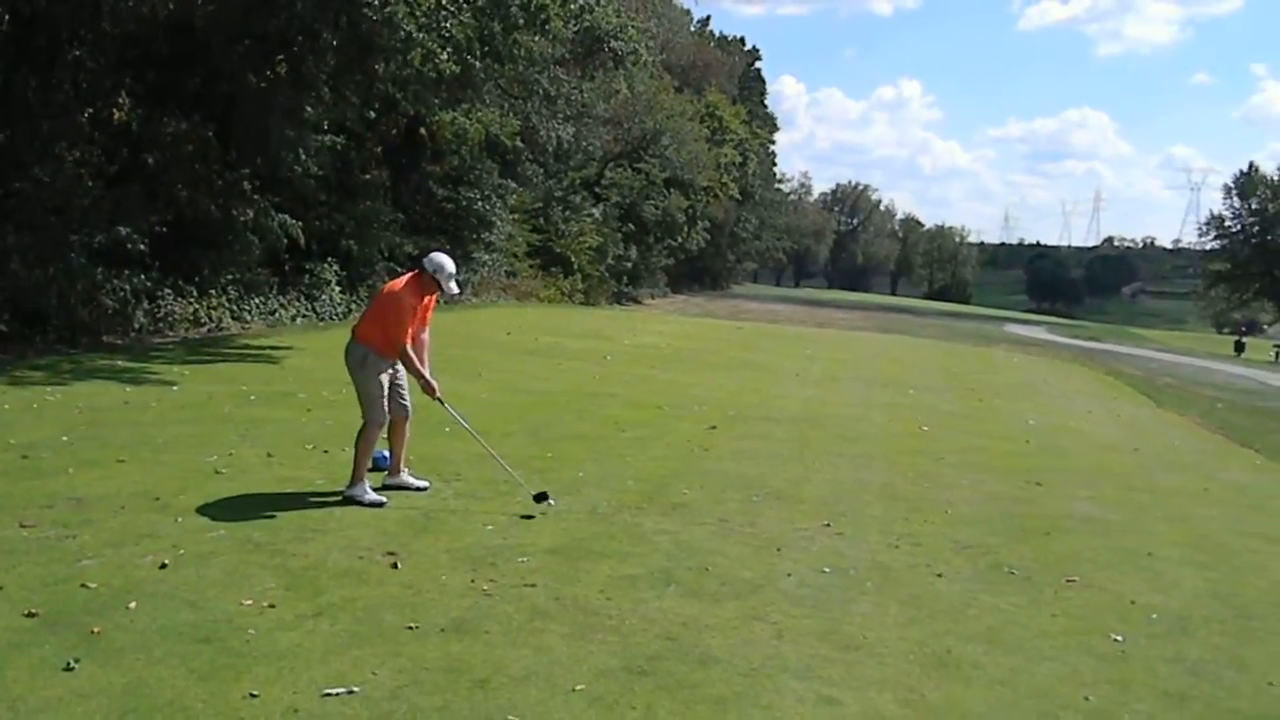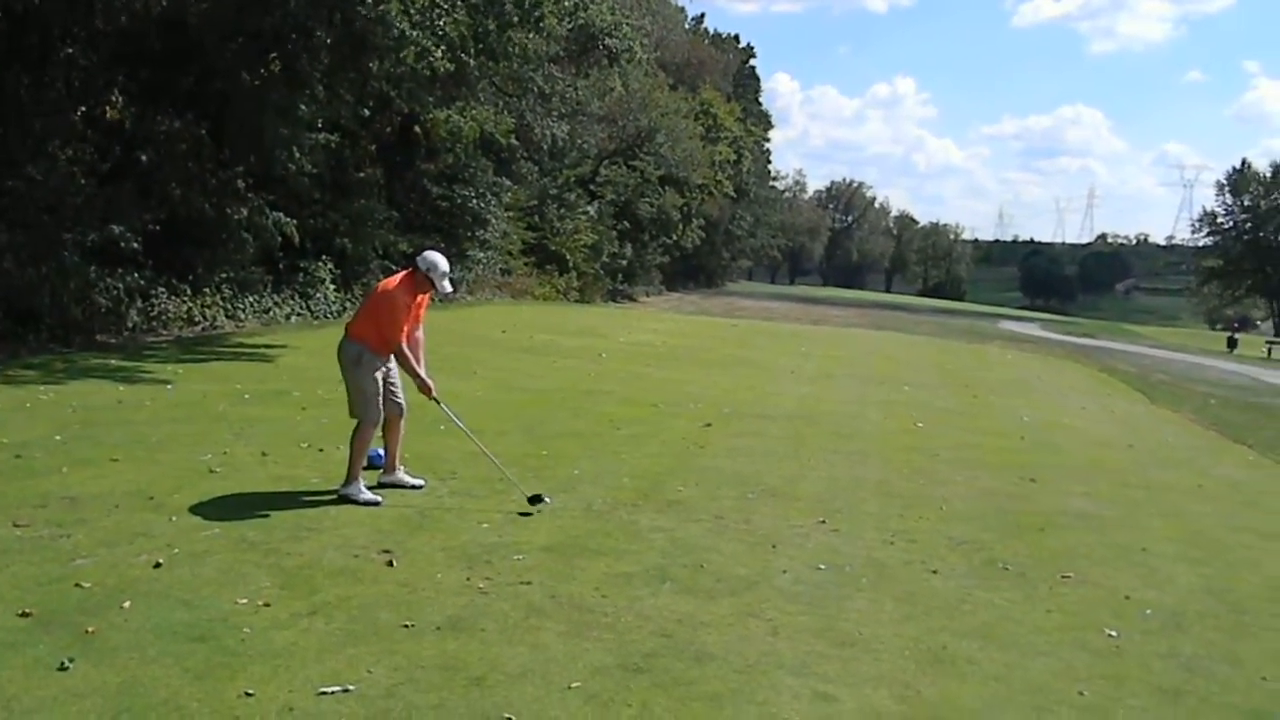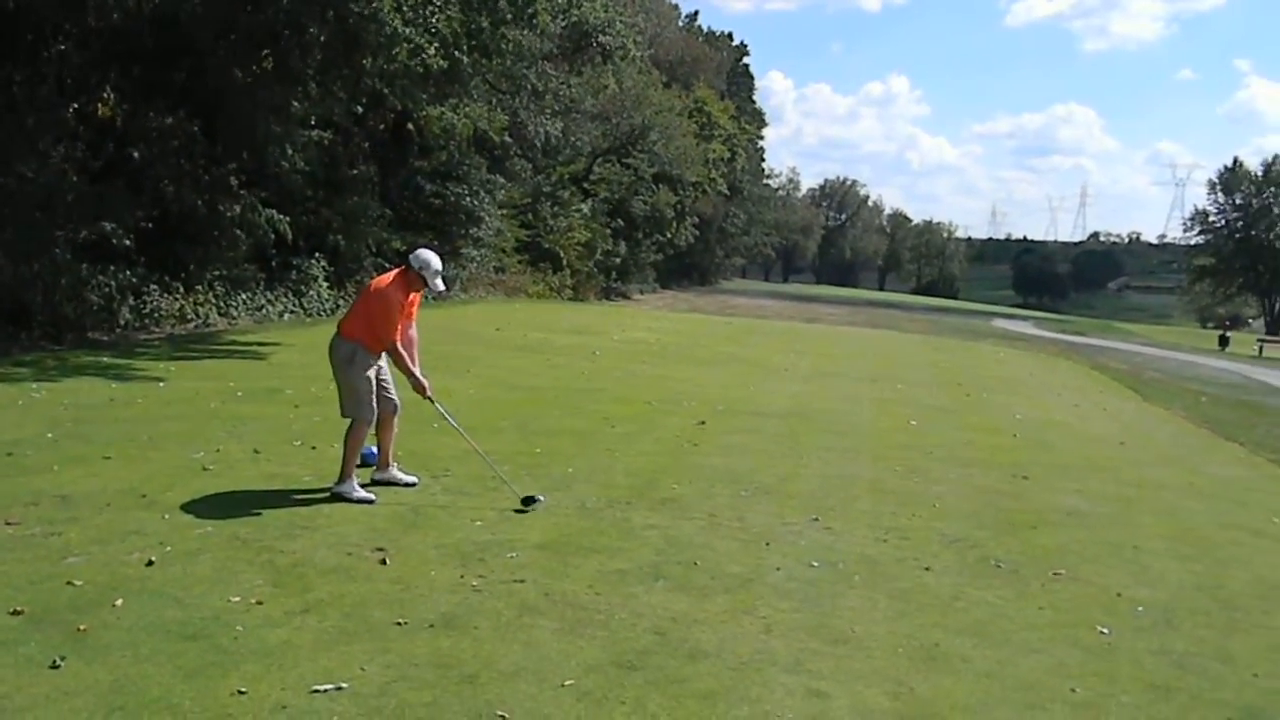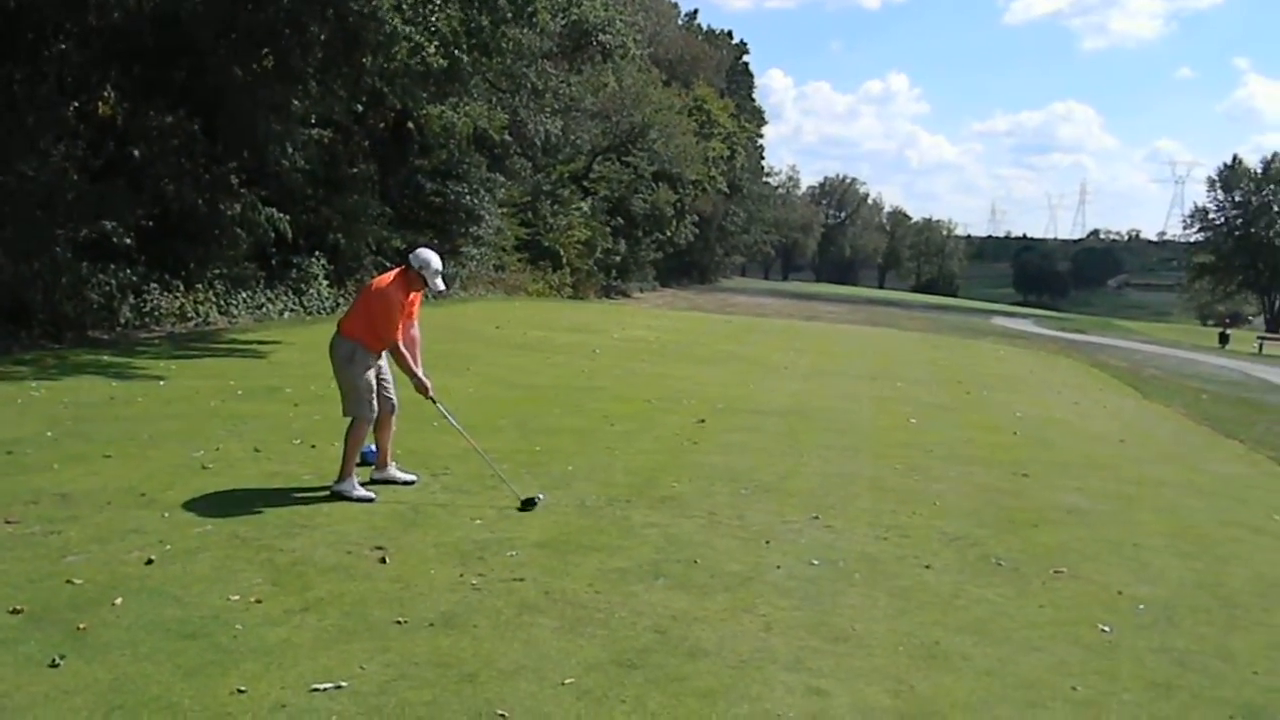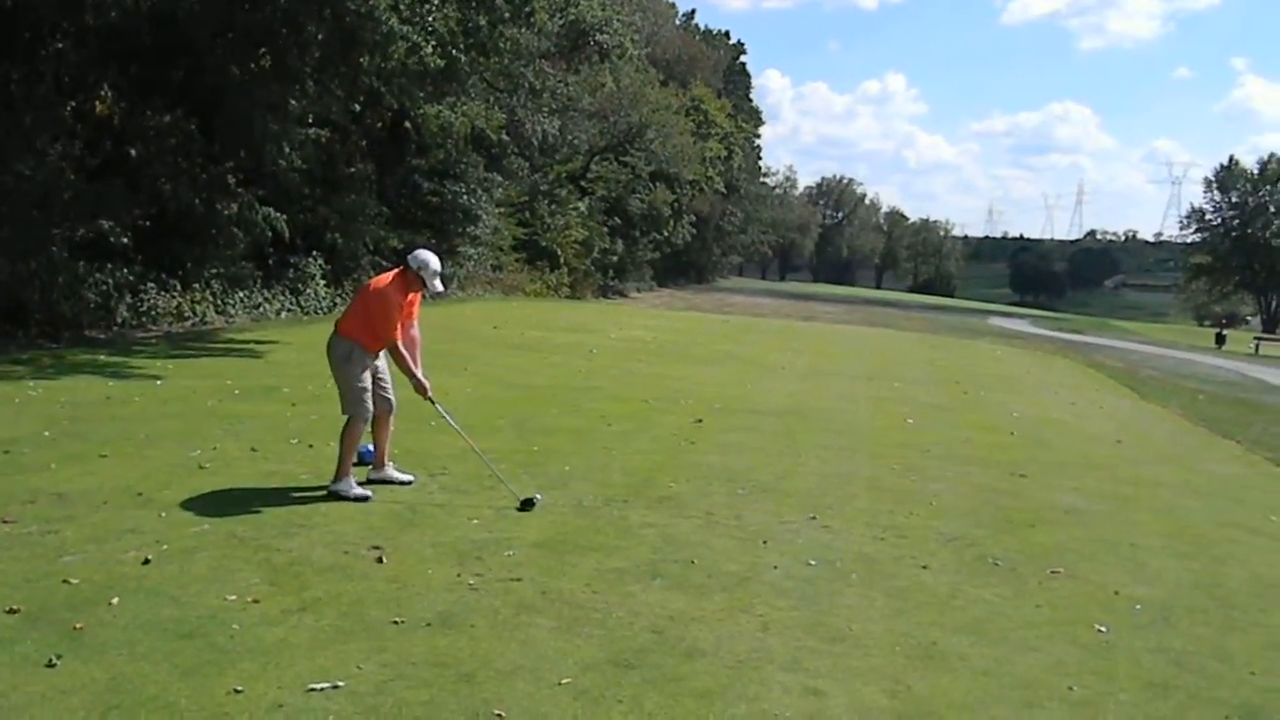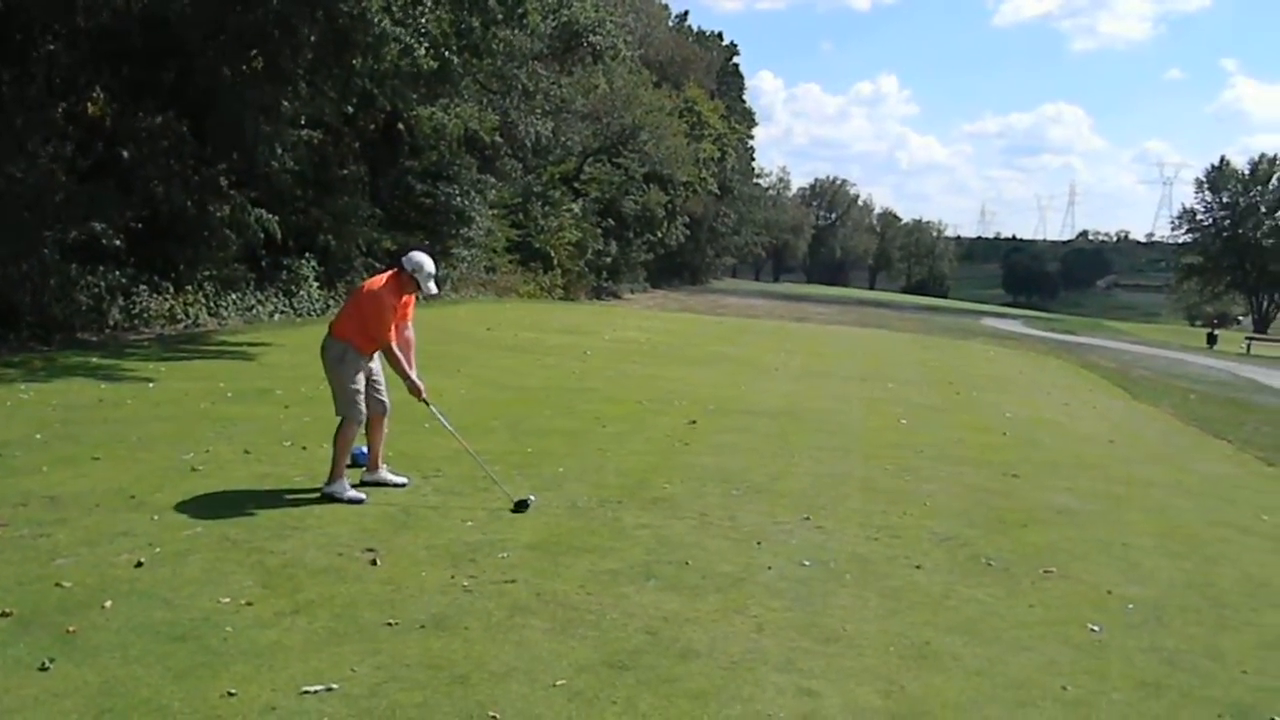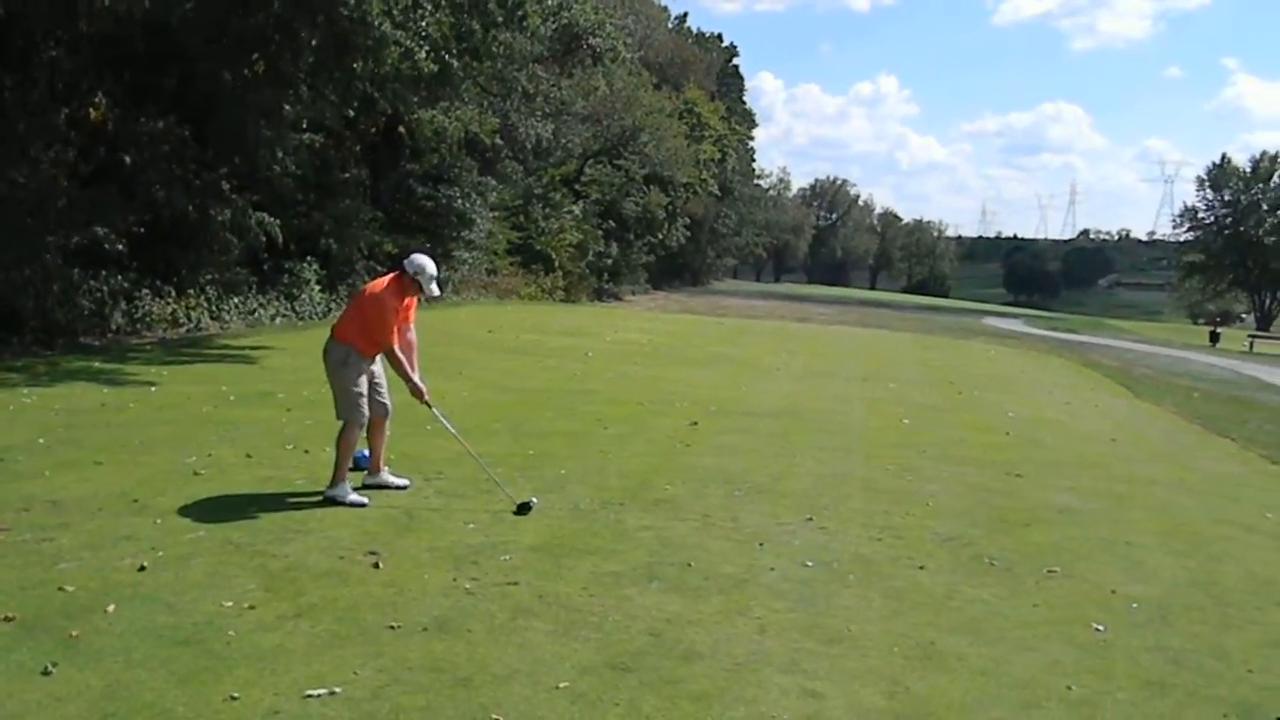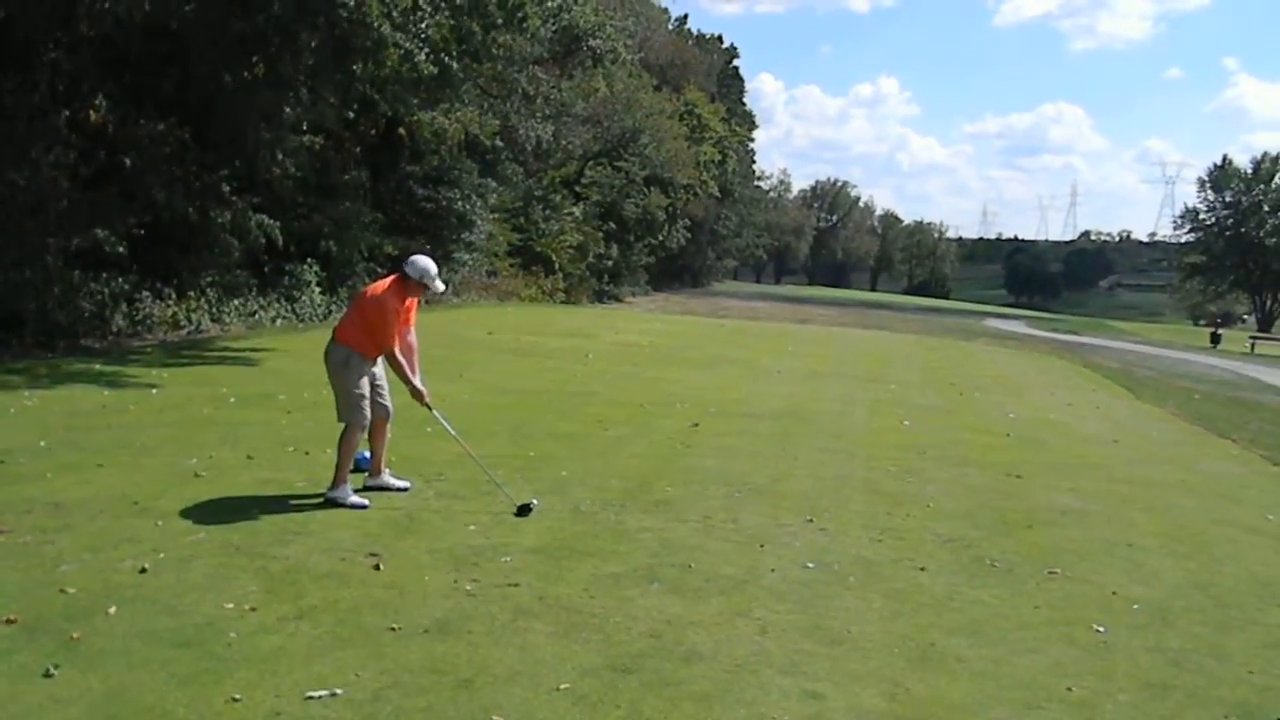
dt=0.1s
person 1, frame 1
left shoulder: (427, 292)
right shoulder: (400, 296)
left elbow: (421, 333)
right elbow: (404, 348)
left wrist: (426, 373)
right wrist: (423, 380)
left hip: (389, 355)
right hip: (367, 354)
left knee: (402, 413)
right knee: (377, 418)
left ankle: (396, 474)
right ankle: (357, 485)
person 1, frame 2
left shoulder: (421, 290)
right shoulder: (394, 294)
left elbow: (415, 331)
right elbow: (399, 346)
left wrist: (421, 371)
right wrist: (419, 379)
left hip: (382, 353)
right hip: (360, 353)
left knee: (396, 411)
right knee: (371, 417)
left ankle: (392, 471)
right ankle: (352, 484)
person 1, frame 3
left shoulder: (413, 288)
right shoulder: (388, 293)
left elbow: (409, 329)
right elbow: (393, 346)
left wrist: (417, 370)
right wrist: (414, 378)
left hip: (373, 351)
right hip: (352, 350)
left knee: (389, 407)
right knee: (365, 415)
left ankle: (385, 468)
right ankle: (345, 482)
person 1, frame 4
left shoulder: (413, 287)
right shoulder: (389, 292)
left elbow: (411, 328)
right elbow: (395, 345)
left wrist: (419, 370)
right wrist: (416, 378)
left hip: (373, 349)
right hip: (352, 349)
left knee: (388, 407)
right knee: (366, 414)
left ankle: (383, 468)
right ankle: (345, 481)
person 1, frame 5
left shoulder: (412, 288)
right shoulder: (387, 293)
left elbow: (411, 328)
right elbow: (395, 345)
left wrist: (418, 371)
right wrist: (415, 379)
left hip: (371, 349)
right hip: (349, 348)
left knee: (385, 406)
right knee: (362, 412)
left ankle: (381, 467)
right ankle: (342, 480)
person 1, frame 6
left shoulder: (406, 290)
right shoulder: (381, 295)
left elbow: (405, 330)
right elbow: (389, 347)
left wrist: (413, 372)
right wrist: (409, 380)
left hip: (365, 351)
right hip: (344, 351)
left knee: (379, 409)
right knee: (355, 414)
left ankle: (374, 470)
right ankle: (335, 482)
person 1, frame 7
left shoulder: (408, 293)
right shoulder: (382, 298)
left elbow: (407, 332)
right elbow: (391, 349)
left wrist: (416, 375)
right wrist: (412, 383)
left hip: (368, 353)
right hip: (346, 354)
left knee: (381, 411)
right knee: (357, 417)
left ankle: (376, 472)
right ankle: (338, 485)
person 1, frame 8
left shoulder: (409, 294)
right shoulder: (384, 299)
left elbow: (408, 335)
right elbow: (392, 352)
left wrist: (416, 377)
right wrist: (412, 385)
left hip: (369, 355)
right hip: (347, 356)
left knee: (382, 413)
right knee: (359, 420)
left ankle: (377, 474)
right ankle: (338, 487)
